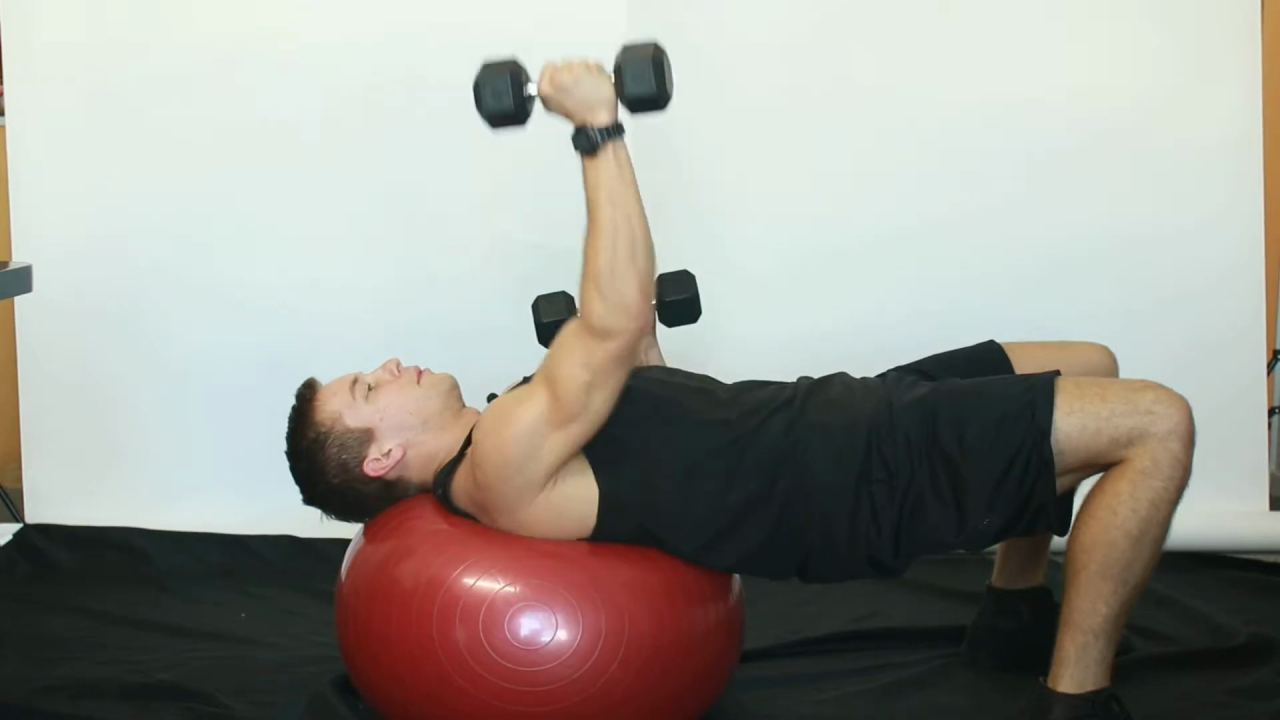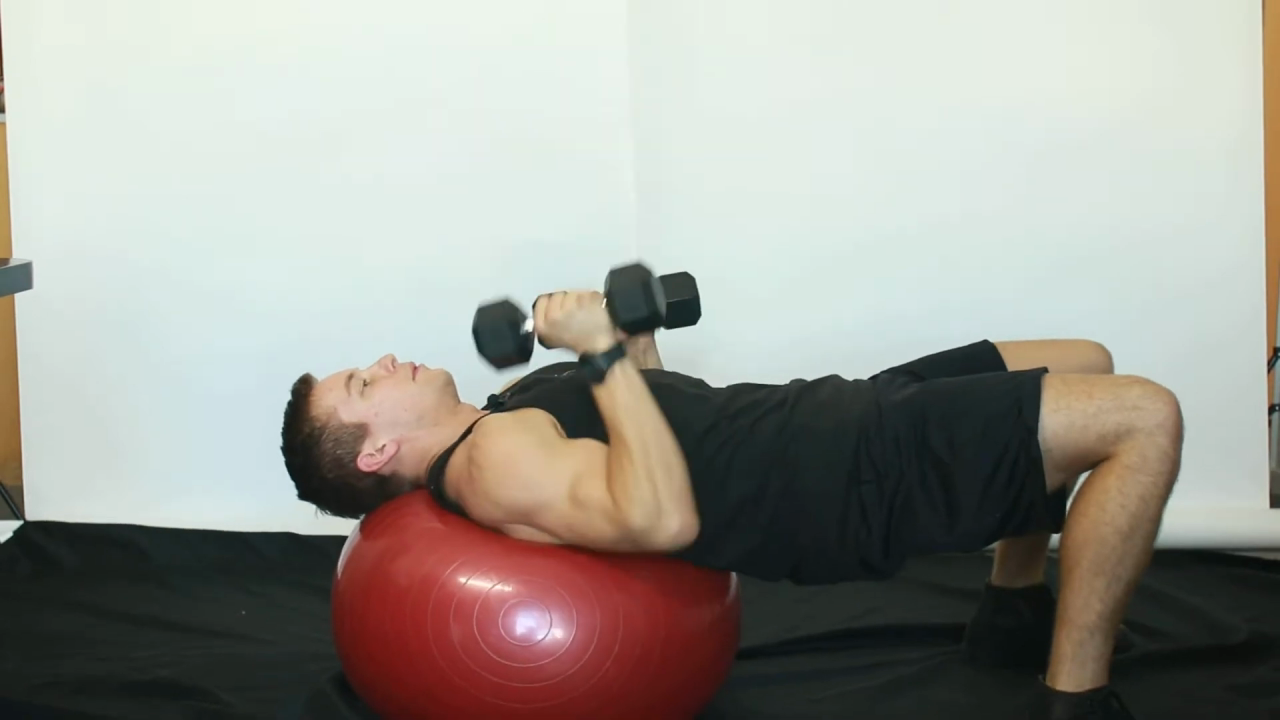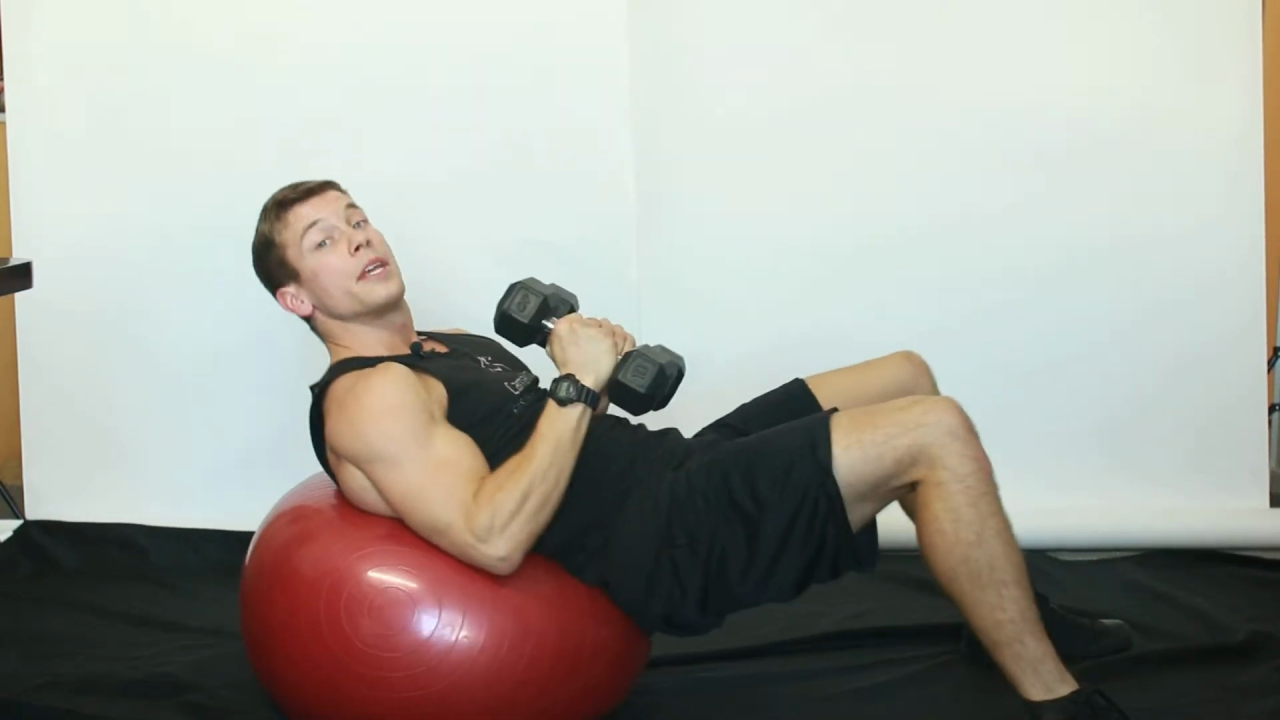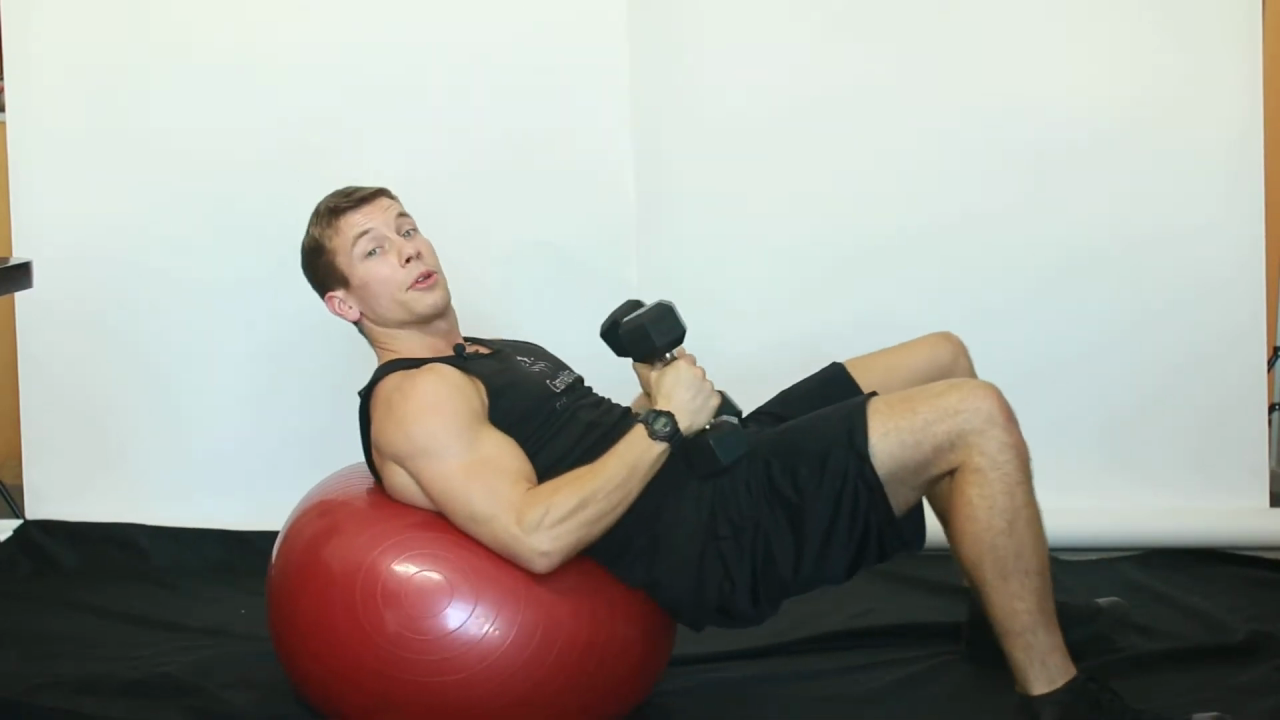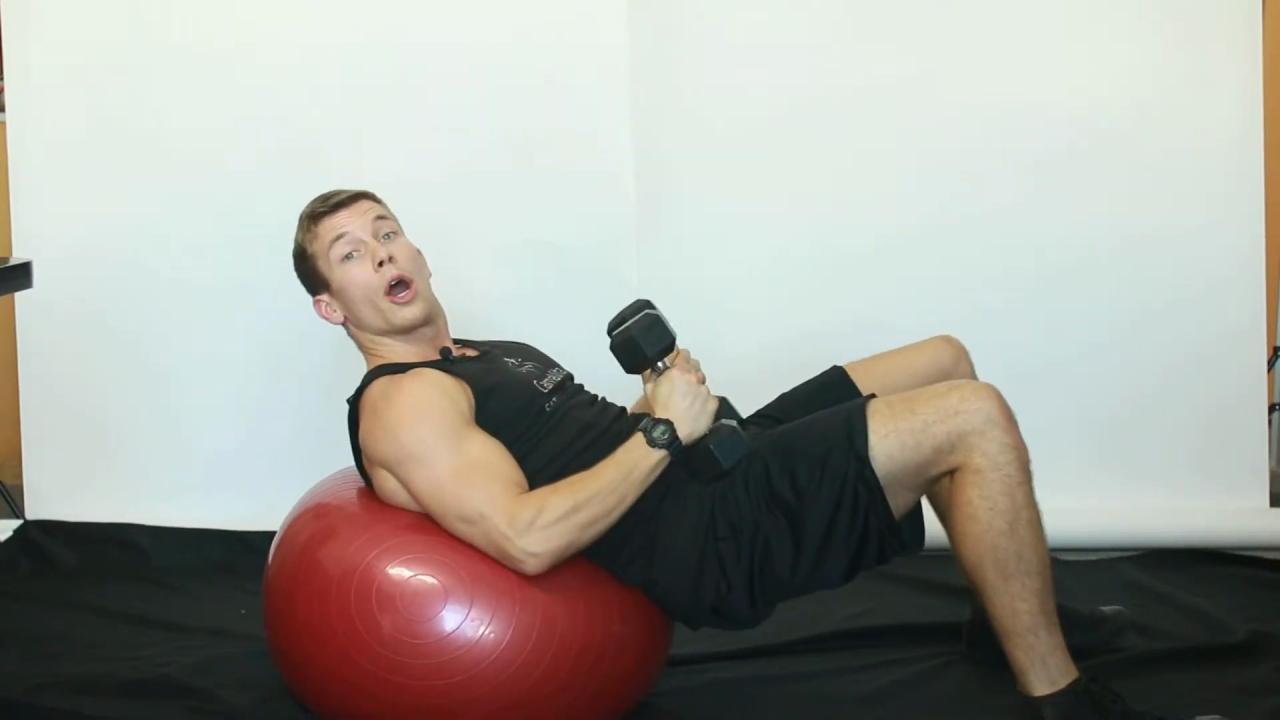
dt=1s
person 1, frame 1
left shoulder: (512, 439)
right shoulder: (503, 471)
right elbow: (616, 317)
left wrist: (640, 351)
right wrist: (597, 129)
left hip: (836, 428)
right hip: (852, 486)
left knee: (1088, 367)
right knee: (1156, 424)
left ankle: (1016, 614)
person 1, frame 2
left shoulder: (501, 425)
right shoulder: (492, 467)
right elbow: (667, 518)
left wrist: (622, 343)
right wrist: (601, 350)
left hip: (834, 426)
right hip: (846, 484)
left knee: (1086, 366)
right knee: (1144, 417)
left ankle: (1013, 613)
person 1, frame 3
left shoulder: (436, 350)
right shoulder: (369, 400)
right elbow: (494, 539)
left wrist: (596, 370)
right wrist: (576, 386)
left hip: (675, 472)
right hip: (672, 540)
left knee: (903, 377)
right knee: (935, 431)
left ankle: (1012, 613)
person 1, frame 4
left shoulder: (483, 355)
right shoulder: (415, 399)
right elbow: (539, 535)
left wrist: (650, 400)
right wrist: (661, 423)
left hip: (716, 472)
right hip: (710, 532)
left knee: (943, 358)
right knee: (976, 417)
left ankle: (1004, 608)
person 1, frame 5
left shoulder: (479, 358)
right shoulder: (403, 403)
right elbow: (531, 539)
left wrist: (657, 402)
right wrist: (662, 432)
left hip: (715, 472)
right hip: (709, 533)
left knee: (945, 361)
right knee: (976, 421)
left ankle: (1011, 614)
